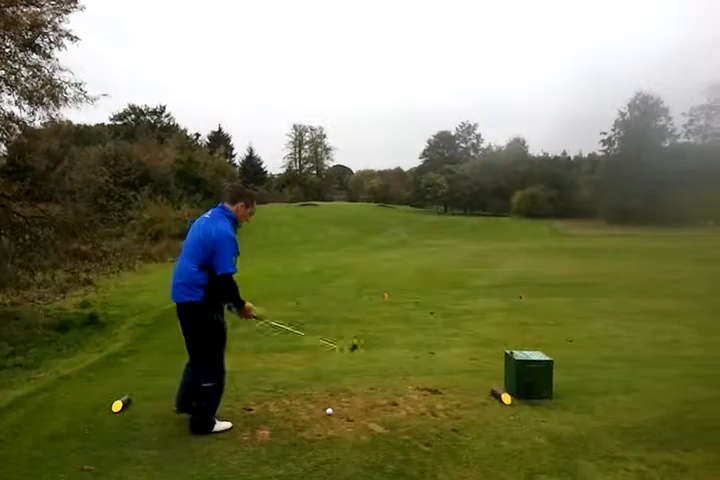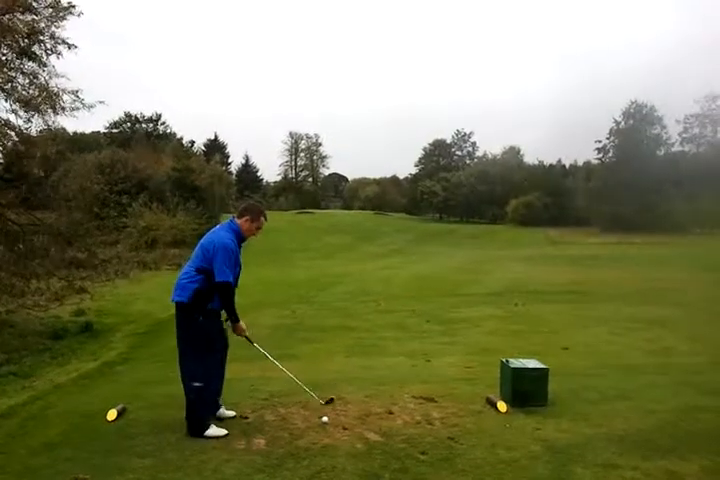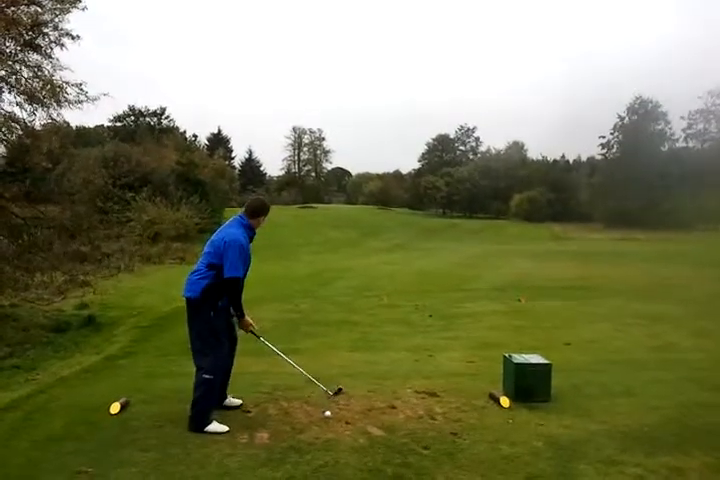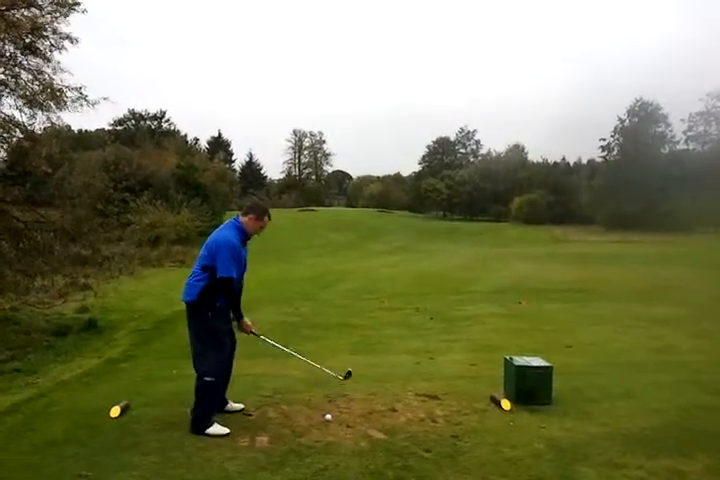
dt=1s
person 1, frame 1
left shoulder: (205, 220)
right shoulder: (224, 232)
right elbow: (225, 279)
left wrist: (229, 300)
right wrist: (240, 305)
left hip: (187, 296)
right hip: (202, 302)
left knee: (199, 354)
right knee: (210, 361)
left ankle: (186, 401)
right ankle: (203, 421)
person 1, frame 2
left shoulder: (228, 235)
right shoulder: (225, 242)
left elbow: (226, 283)
right elbow: (223, 286)
left wrist: (231, 316)
right wrist: (235, 320)
left hip: (204, 303)
right hip: (194, 305)
left knee: (217, 351)
right knee: (200, 361)
left ankle: (210, 406)
right ankle: (198, 422)
person 1, frame 3
left shoulder: (238, 231)
right shoulder: (236, 239)
left elbow: (234, 279)
right elbow: (232, 282)
left wrist: (237, 311)
right wrist: (241, 315)
left hip: (214, 297)
right hip: (204, 300)
left knee: (227, 344)
right knee: (211, 356)
left ankle: (217, 395)
right ankle: (200, 419)
person 1, frame 4
left shoulder: (236, 236)
right shoulder: (227, 240)
left elbow: (233, 281)
right elbow: (226, 283)
left wrist: (237, 314)
right wrist: (239, 317)
left hip: (215, 301)
right hip: (203, 303)
left knee: (226, 350)
right knee: (212, 358)
left ankle: (217, 401)
right ankle: (201, 421)
